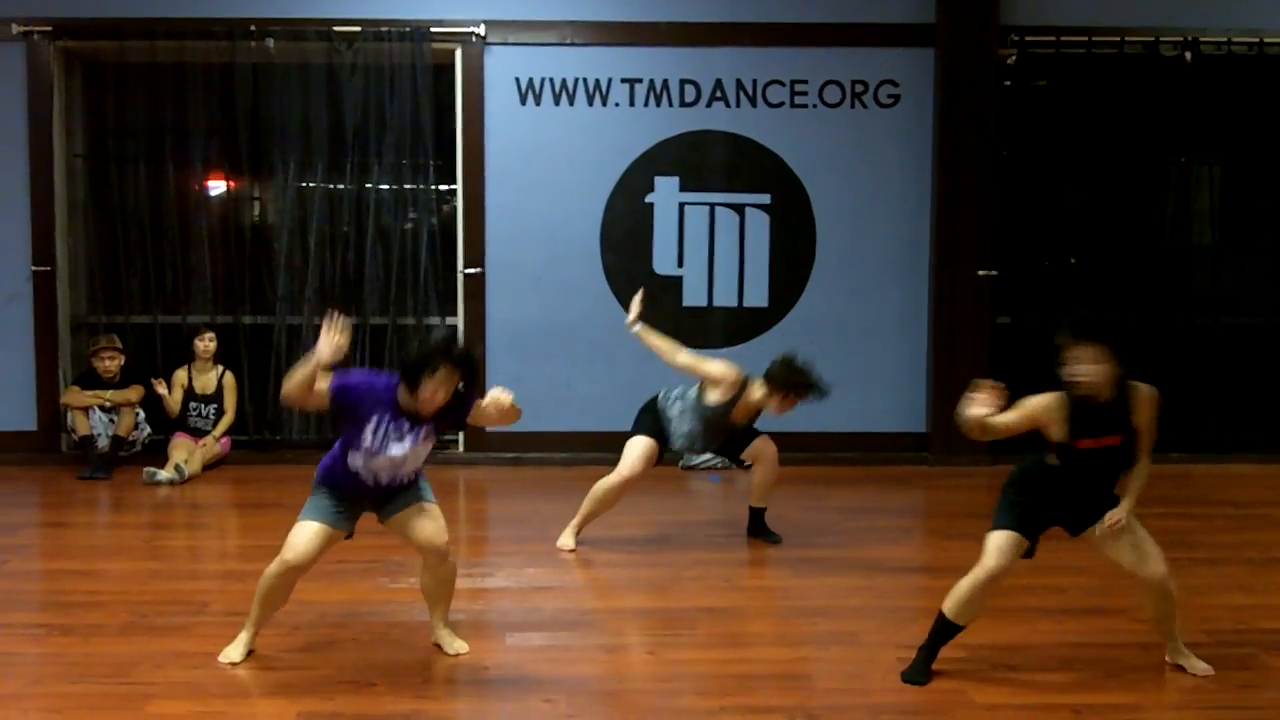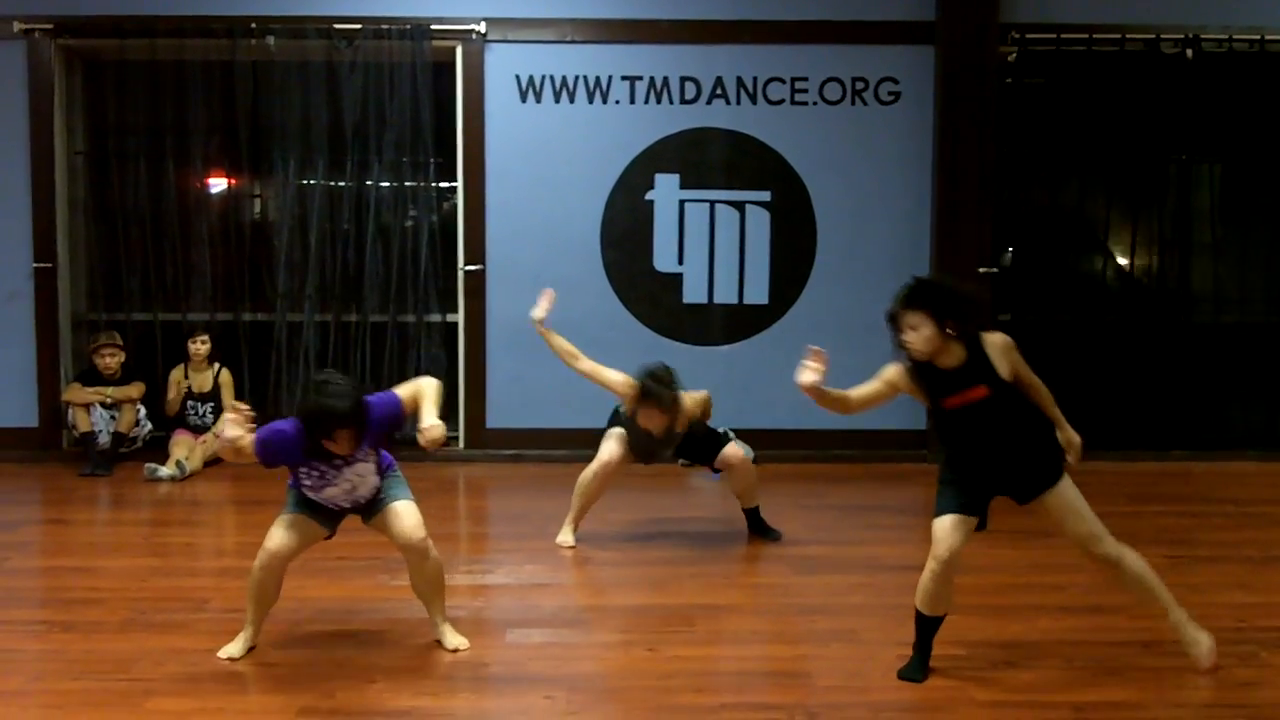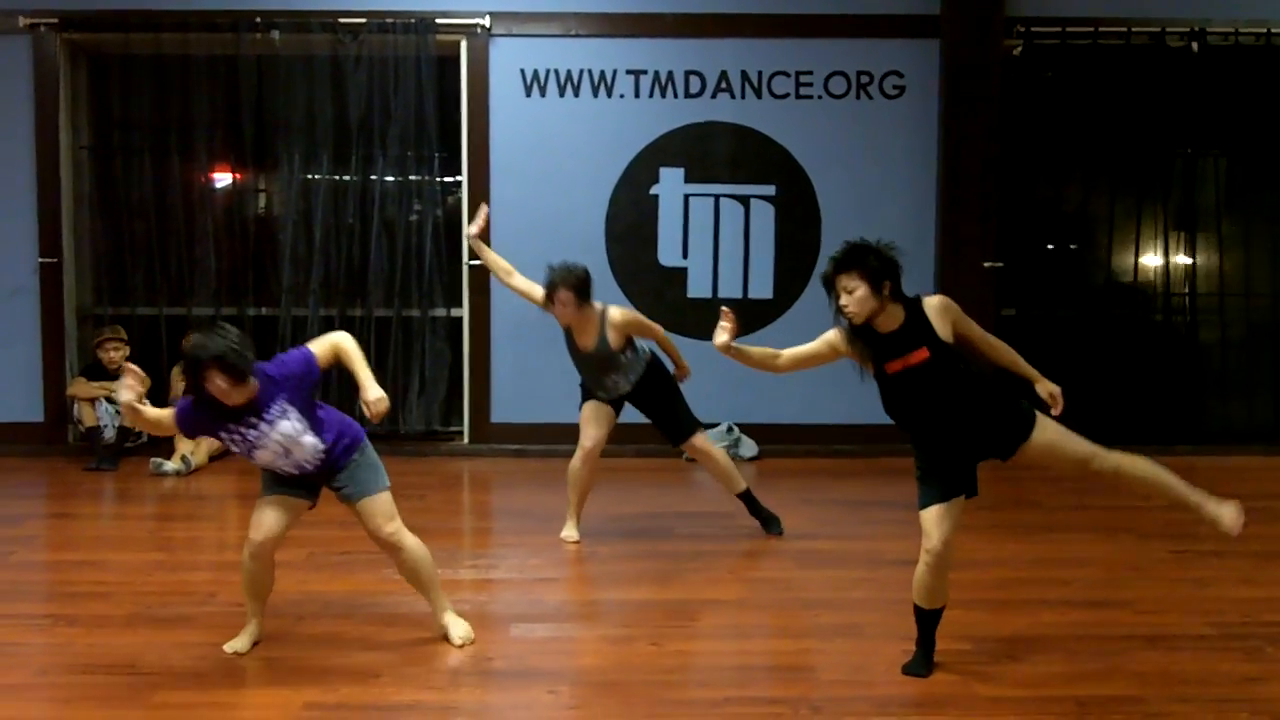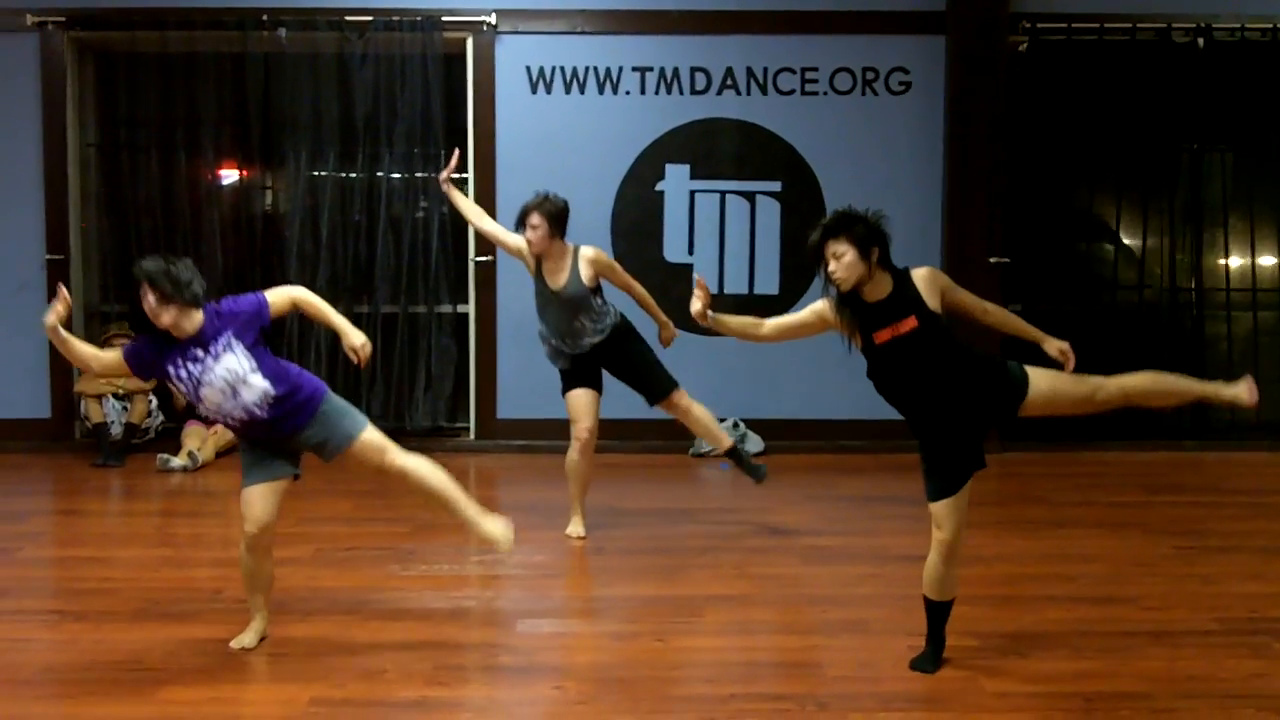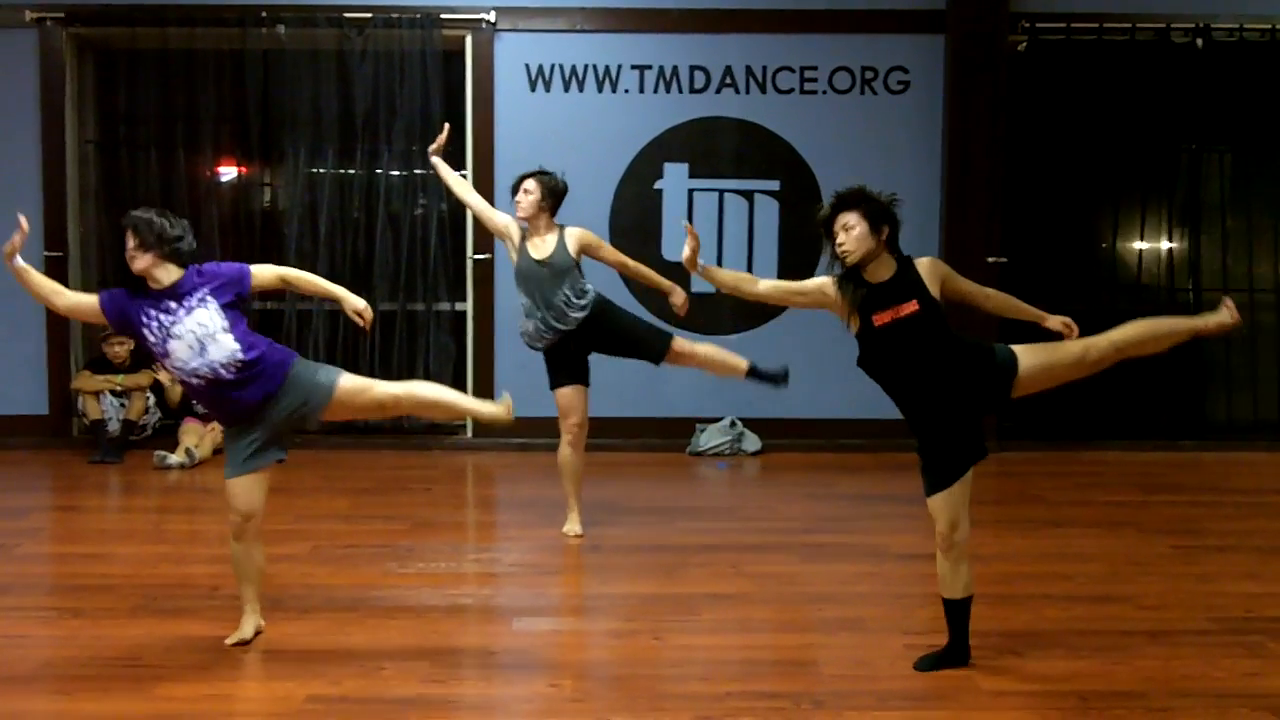
dt=0.3s
person 1, frame 1
left shoulder: (1143, 398)
right shoulder: (1052, 405)
left elbow: (1140, 459)
right elbow: (985, 431)
left wrist: (1125, 506)
right wrist: (977, 419)
left hip: (1090, 494)
right hip: (1033, 493)
left knee: (1156, 575)
right knee: (990, 568)
left ankle: (1176, 650)
right ankle: (926, 655)
person 1, frame 2
left shoulder: (996, 346)
right shoulder: (907, 375)
left elbow: (1029, 382)
right elbow: (849, 404)
left wrist: (1062, 426)
right wrist: (816, 389)
left hip: (1027, 456)
right hip: (965, 470)
left knee: (1099, 543)
right knee: (943, 555)
left ankle: (1180, 621)
right ankle: (921, 654)
person 1, frame 3
left shoulder: (936, 309)
right shoulder: (848, 340)
left elbow: (986, 343)
right elbow: (781, 360)
left wrist: (1037, 379)
right wrist: (733, 349)
left hip: (994, 415)
right hip: (939, 447)
left knee: (1100, 461)
right knee: (935, 550)
left ankle: (1205, 502)
right ankle: (924, 649)
person 1, frame 4
left shoulder: (924, 281)
right shoulder: (837, 311)
left elbow: (982, 310)
right elbow: (764, 328)
left wrist: (1043, 338)
right wrist: (709, 317)
left hip: (990, 386)
right hip: (941, 428)
left knee: (1106, 391)
right knee: (945, 541)
left ankle: (1222, 393)
right ankle: (934, 645)
person 1, frame 5
left shoulder: (926, 270)
right shoulder: (835, 292)
left elbow: (983, 296)
right elbow: (757, 287)
left wrist: (1043, 316)
right wrist: (698, 267)
left hip: (984, 374)
right hip: (937, 420)
left knee: (1099, 349)
right knee: (951, 535)
left ankle: (1206, 323)
right ankle: (958, 645)
person 2, frame 1
left shoulder: (447, 407)
right shoulder: (367, 389)
left elbow: (504, 413)
right elbow: (293, 395)
left wrist: (502, 403)
right wrist: (319, 362)
left hip: (401, 487)
right hip: (339, 489)
left knee: (436, 544)
right knee: (293, 560)
left ankle: (441, 628)
right ankle: (248, 634)
person 2, frame 2
left shoulder: (372, 414)
right shoulder: (288, 436)
left elbow: (425, 383)
right elbow: (235, 454)
left wrist: (428, 417)
right wrist: (231, 438)
left hip: (379, 483)
right hip: (315, 500)
left knee: (416, 541)
right knee: (272, 553)
left ankle: (441, 624)
right ankle: (249, 632)
person 2, frame 3
left shoulder: (281, 374)
right shoulder: (205, 410)
left elbow: (338, 339)
right elbow: (156, 423)
left wrist: (368, 384)
right wrist: (131, 405)
left hip: (344, 451)
right hip: (288, 473)
left knee: (390, 535)
right knee: (260, 543)
left ankle: (444, 612)
right ankle: (254, 625)
person 2, frame 4
left shoulder: (232, 314)
right shoulder: (156, 351)
left elbow: (294, 294)
right elbow: (96, 362)
left wrist: (346, 328)
right wrist: (56, 331)
left hip: (310, 408)
right hip: (261, 440)
left knee: (393, 459)
right knee: (255, 532)
left ankle: (478, 517)
right ankle: (258, 621)
person 2, frame 5
left shoulder: (212, 278)
right shoulder: (132, 305)
left elbow: (282, 275)
right elbow: (65, 301)
left wrist: (343, 295)
left hip: (286, 381)
right hip: (243, 420)
left knee: (386, 395)
right knee: (243, 520)
left ankle: (485, 408)
right ankle: (251, 617)
person 3, frame 1
left shoulder: (760, 405)
right shoulder: (730, 380)
right elbow: (679, 357)
right wrist: (637, 324)
left hip: (705, 427)
right hip: (662, 415)
left knee: (766, 452)
right knee: (626, 474)
left ankle: (756, 523)
right ankle: (573, 528)
person 3, frame 2
left shoulder: (687, 405)
right shoulder: (629, 389)
left elbow: (705, 397)
right elbow: (579, 361)
left wrist: (701, 424)
right wrist: (541, 324)
left hip: (674, 437)
right hip: (628, 426)
left knee: (738, 458)
right knee: (606, 461)
left ankle: (755, 521)
right ankle: (569, 526)
person 3, frame 3
left shoulder: (617, 319)
right shoulder: (560, 307)
left elbow: (657, 333)
right elbow: (512, 278)
left wrist: (680, 364)
right wrist: (478, 244)
left hip: (645, 379)
right hip: (599, 387)
left knee: (698, 445)
right knee: (589, 447)
left ankle: (756, 508)
right ankle: (572, 521)
person 3, frame 4
left shoulder: (589, 258)
right shoulder: (530, 255)
left elbow: (631, 286)
right elbow: (483, 222)
left wrist: (663, 321)
right wrist: (447, 185)
left hip: (615, 340)
right hip: (573, 358)
left knee: (677, 401)
right knee: (583, 435)
left ankle: (740, 458)
right ankle: (576, 517)
person 3, frame 5
left shoulder: (575, 237)
right shoulder: (512, 234)
left elbow: (624, 262)
right elbow: (469, 195)
left wrist: (670, 287)
right wrist: (436, 158)
left hip: (595, 319)
right hip: (558, 344)
left knee: (678, 350)
right knee: (572, 430)
left ankle: (758, 372)
right ankle: (573, 514)
